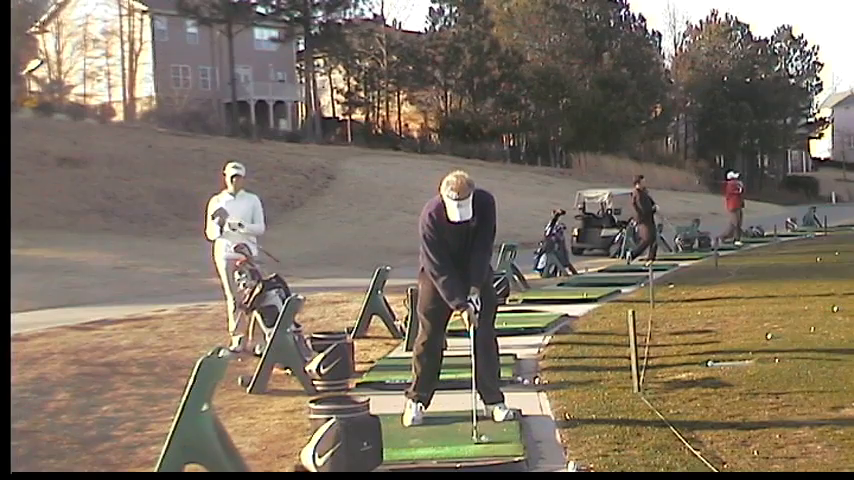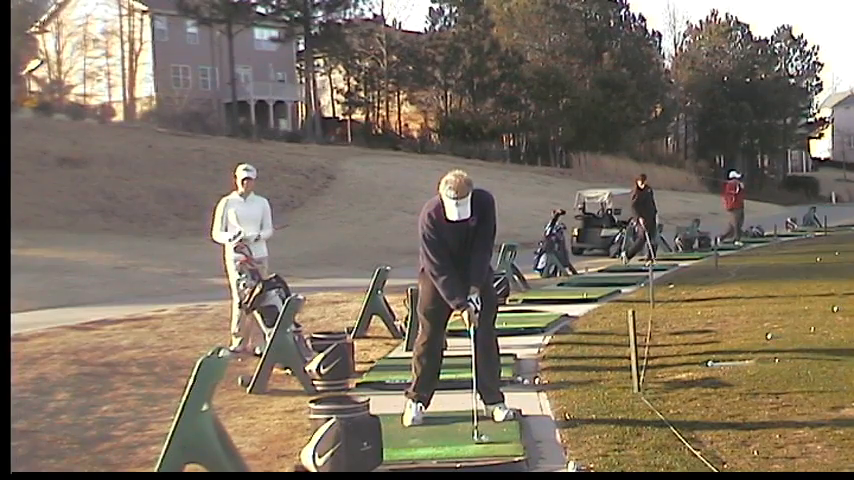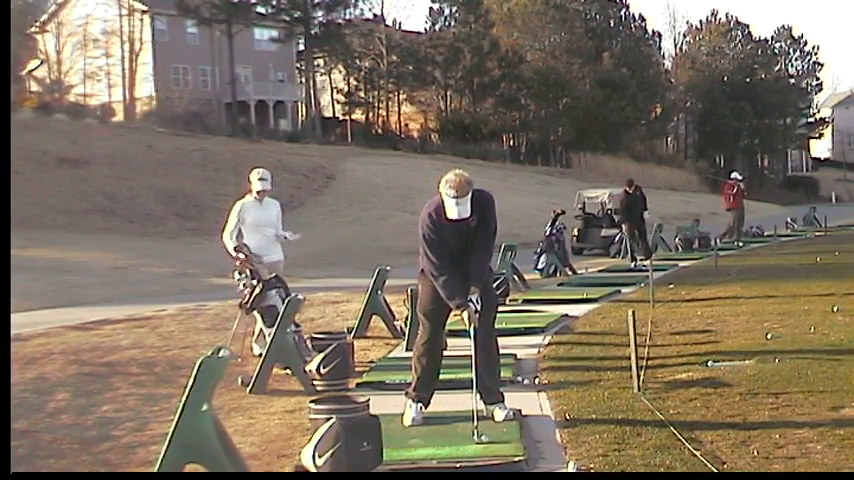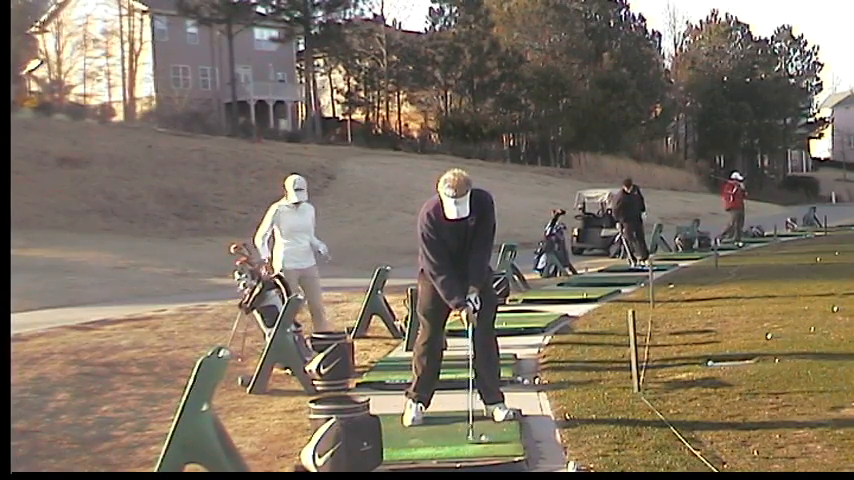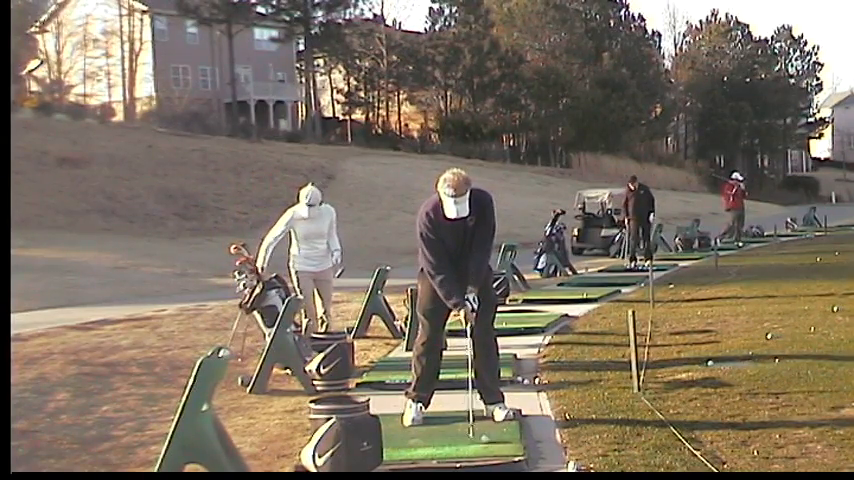
dt=1s
person 1, frame 1
left shoulder: (485, 203)
right shoulder: (431, 215)
left elbow: (483, 249)
right elbow: (438, 267)
left wrist: (474, 291)
right wrist: (460, 305)
left hip: (477, 273)
right hip: (438, 276)
left knee: (485, 335)
right knee: (429, 336)
left ankle: (493, 399)
right ankle: (416, 400)
person 1, frame 2
left shoulder: (485, 202)
right shoulder: (430, 215)
left elbow: (483, 249)
right elbow: (437, 267)
left wrist: (475, 290)
right wrist: (460, 304)
left hip: (477, 273)
right hip: (438, 276)
left knee: (485, 335)
right knee: (429, 336)
left ankle: (493, 399)
right ankle: (416, 400)
person 1, frame 3
left shoulder: (485, 202)
right shoulder: (430, 215)
left elbow: (484, 249)
right elbow: (438, 267)
left wrist: (475, 290)
right wrist: (460, 304)
left hip: (477, 274)
right hip: (437, 277)
left knee: (485, 335)
right knee: (429, 335)
left ankle: (493, 400)
right ankle: (416, 400)
person 1, frame 4
left shoulder: (483, 202)
right shoulder: (429, 215)
left elbow: (482, 249)
right elbow: (437, 267)
left wrist: (474, 290)
right wrist: (458, 303)
left hip: (476, 274)
right hip: (436, 277)
left knee: (485, 334)
right knee: (429, 335)
left ankle: (493, 400)
right ankle: (416, 400)
person 1, frame 5
left shoulder: (483, 202)
right shoulder: (428, 214)
left elbow: (482, 249)
right elbow: (435, 266)
left wrist: (472, 290)
right wrist: (457, 303)
left hip: (476, 274)
right hip: (437, 277)
left knee: (484, 334)
right knee: (429, 335)
left ankle: (493, 400)
right ankle: (416, 400)
person 2, frame 1
left shoulder: (253, 200)
right shoulder: (216, 201)
left elbow: (260, 228)
right elbow: (210, 234)
left wrist: (238, 224)
right wrist: (219, 224)
left hip: (249, 255)
right hip: (225, 255)
right knee: (233, 298)
right ankle: (237, 341)
person 2, frame 2
left shoulder: (262, 203)
right shoulder: (226, 203)
left elbow: (269, 231)
right elbow: (216, 234)
left wrist: (255, 236)
right wrist: (232, 238)
left hip: (259, 257)
right hip: (236, 257)
right knee: (239, 300)
left ankle: (260, 342)
right ankle: (238, 342)
person 2, frame 3
left shoulder: (274, 205)
right shoulder: (242, 206)
left elbow: (278, 232)
right elbow: (227, 235)
left wrist: (287, 235)
right wrist: (236, 252)
left hip: (276, 259)
right hip: (255, 262)
left ankle: (259, 343)
right ankle: (262, 344)
person 2, frame 4
left shoulder: (309, 209)
right shoulder: (277, 210)
right elbow: (260, 237)
left wrist: (321, 247)
right wrist: (266, 258)
left hip: (309, 265)
right hip: (286, 267)
left knee: (317, 308)
person 2, frame 5
left shoulder: (329, 212)
right shoulder: (292, 215)
right elbow: (272, 239)
left wrist: (336, 253)
right wrist: (261, 265)
left hip: (324, 267)
right hip: (301, 268)
left knee: (325, 311)
right knee: (309, 313)
